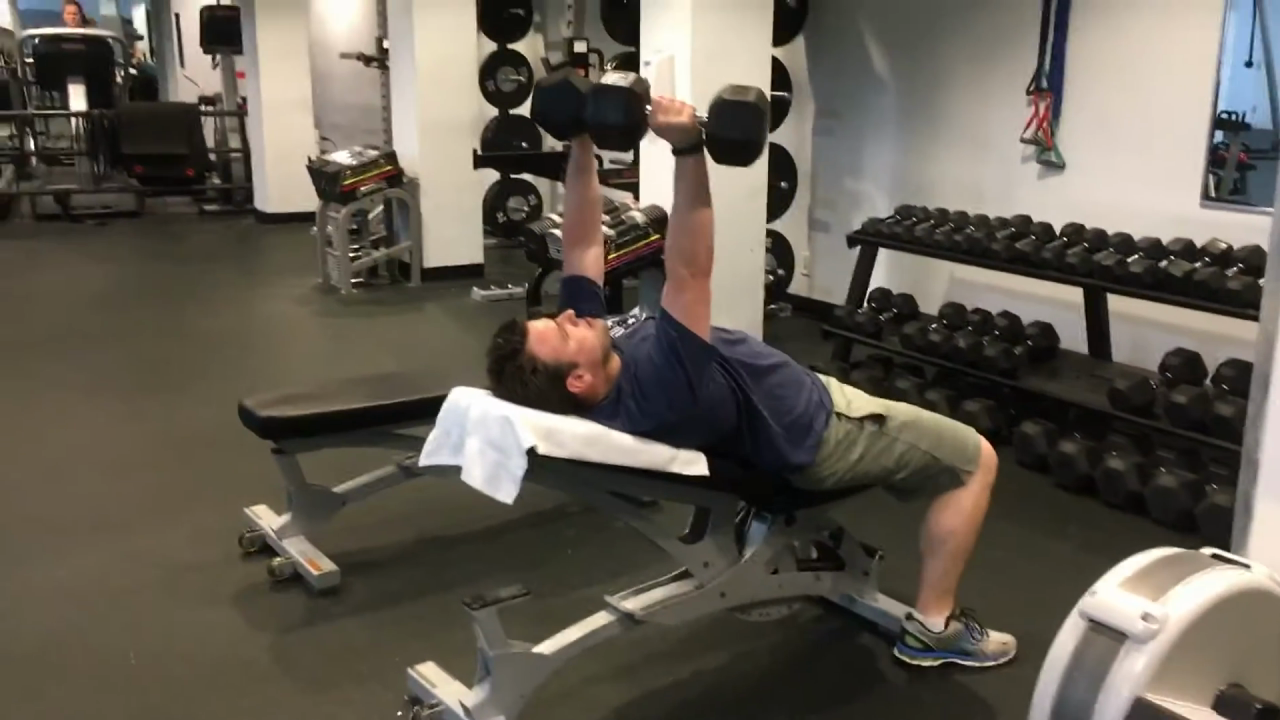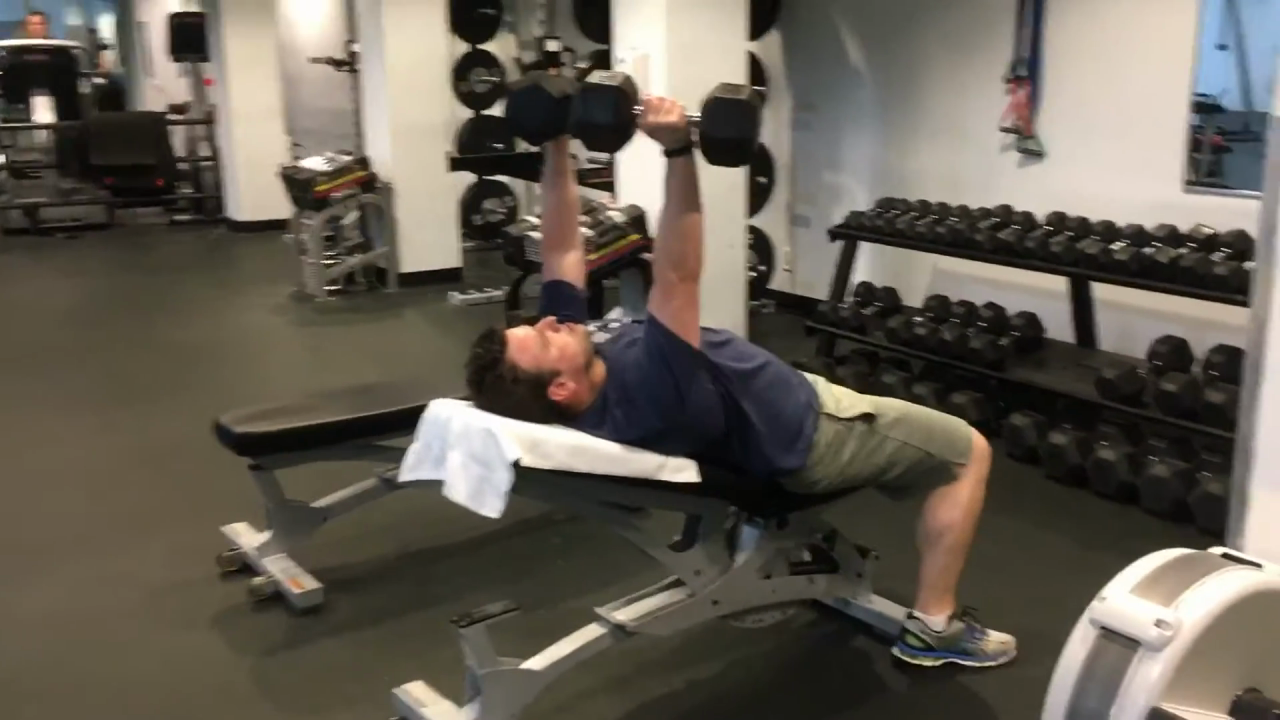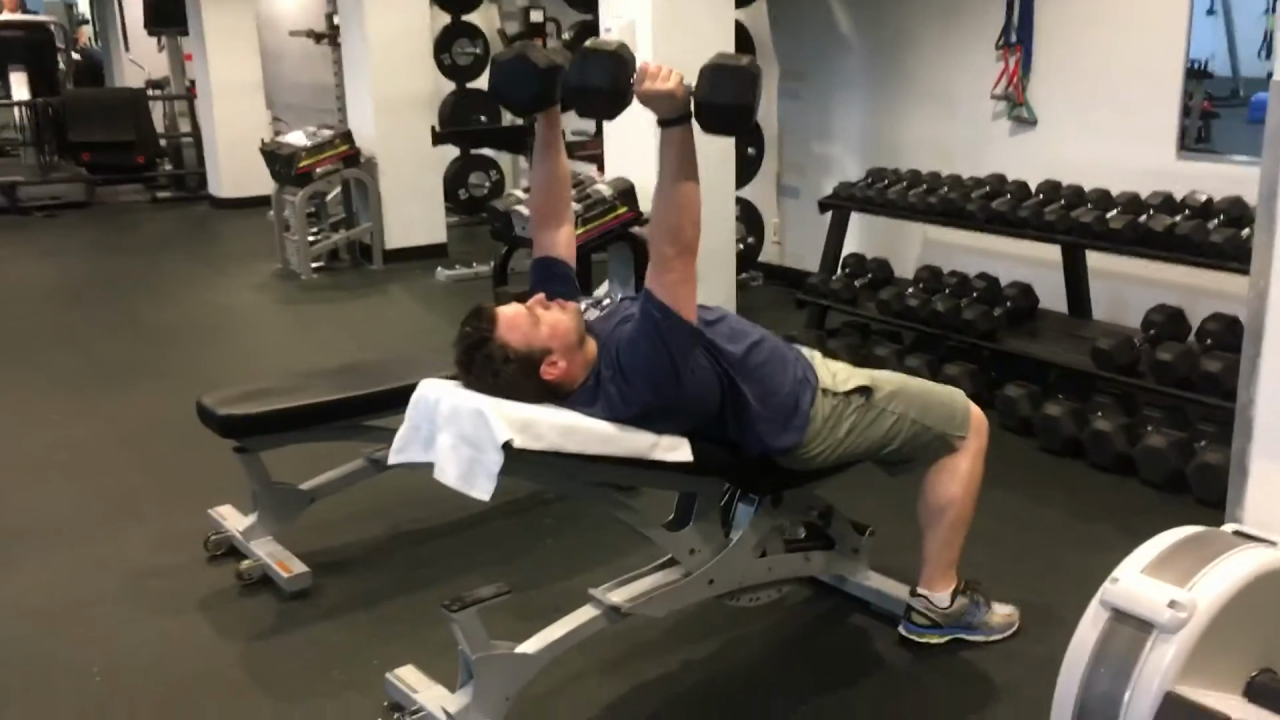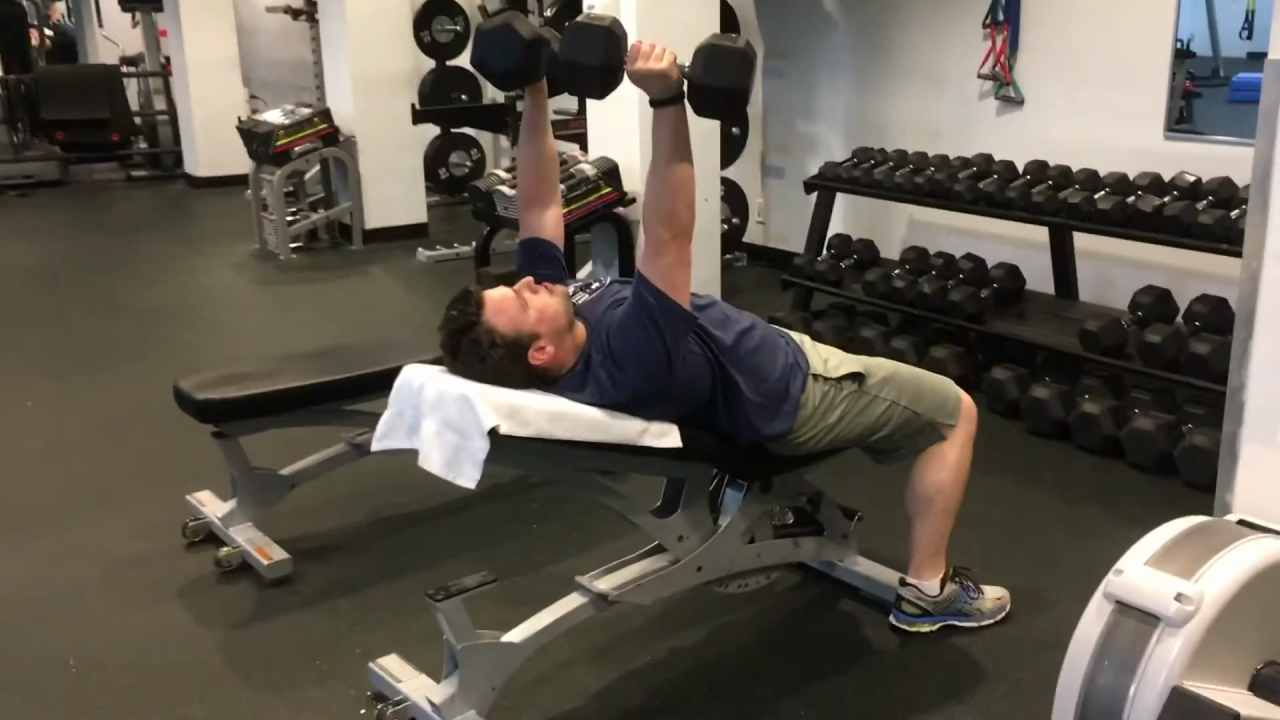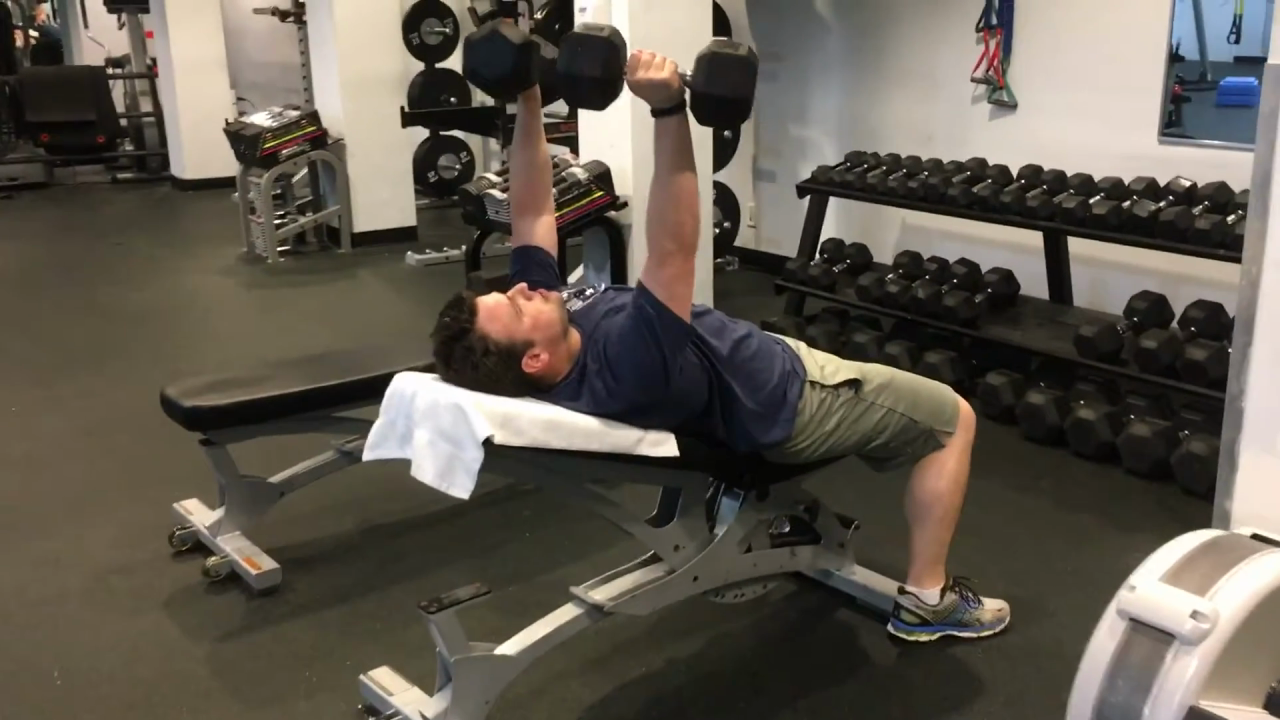
dt=0.2s
person 1, frame 1
left shoulder: (583, 340)
right shoulder: (654, 395)
left elbow: (582, 245)
right elbow: (688, 273)
left wrist: (581, 143)
right wrist: (688, 148)
left hip: (791, 394)
right hip: (814, 431)
right knee: (975, 459)
right ankle: (932, 626)
person 1, frame 2
left shoulder: (562, 343)
right shoulder: (641, 402)
left elbow: (561, 249)
right elbow: (677, 279)
left wrist: (558, 146)
right wrist: (678, 150)
right hip: (803, 434)
right knee: (968, 452)
right ankle: (934, 625)
person 1, frame 3
left shoulder: (552, 328)
right shoulder: (633, 380)
left elbow: (552, 225)
right elbow: (674, 253)
left wrist: (548, 117)
right wrist: (674, 119)
right hip: (799, 408)
right knee: (966, 423)
right ankle: (937, 602)
person 1, frame 4
left shoulder: (542, 303)
right shoulder: (624, 364)
left elbow: (539, 205)
right elbow: (668, 236)
left wrist: (535, 95)
right wrist: (666, 99)
right hip: (788, 393)
right knee: (956, 411)
right ankle: (927, 589)
person 1, frame 5
left shoulder: (533, 320)
right shoulder: (620, 373)
left elbow: (532, 214)
right elbow: (674, 248)
left wrist: (527, 102)
right wrist: (669, 108)
right hip: (785, 400)
right knee: (953, 419)
right ankle: (927, 599)
